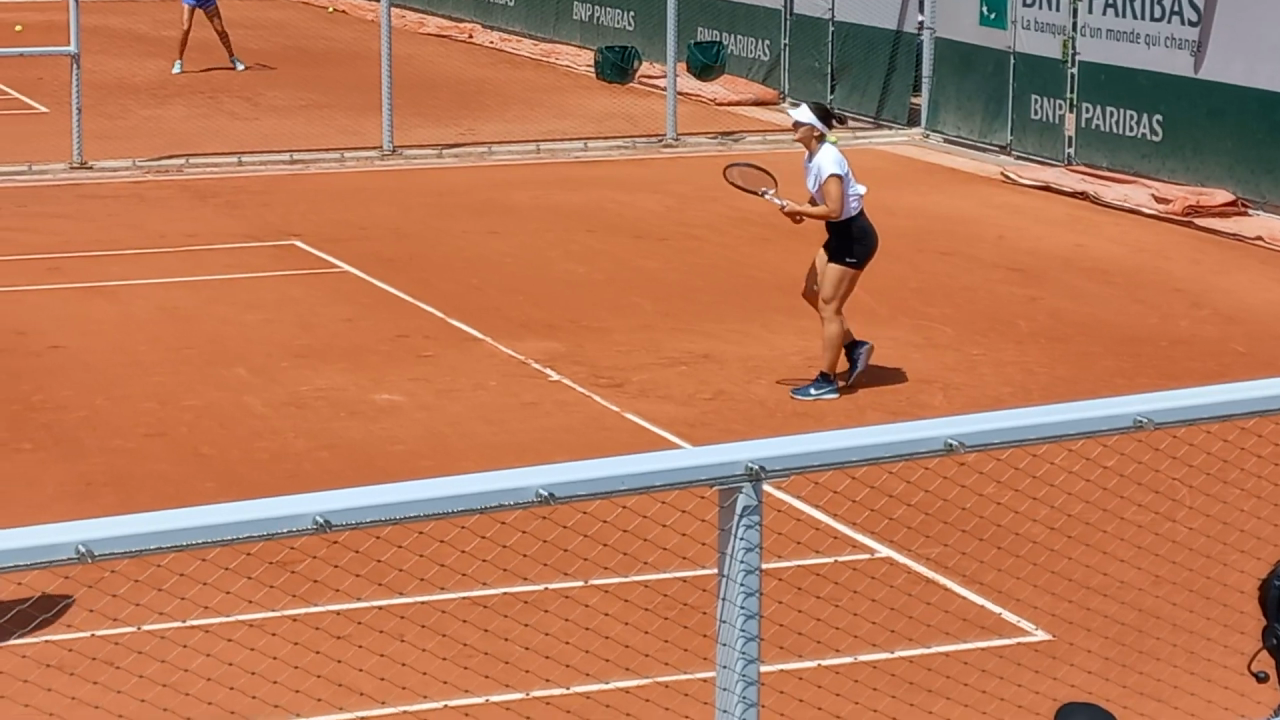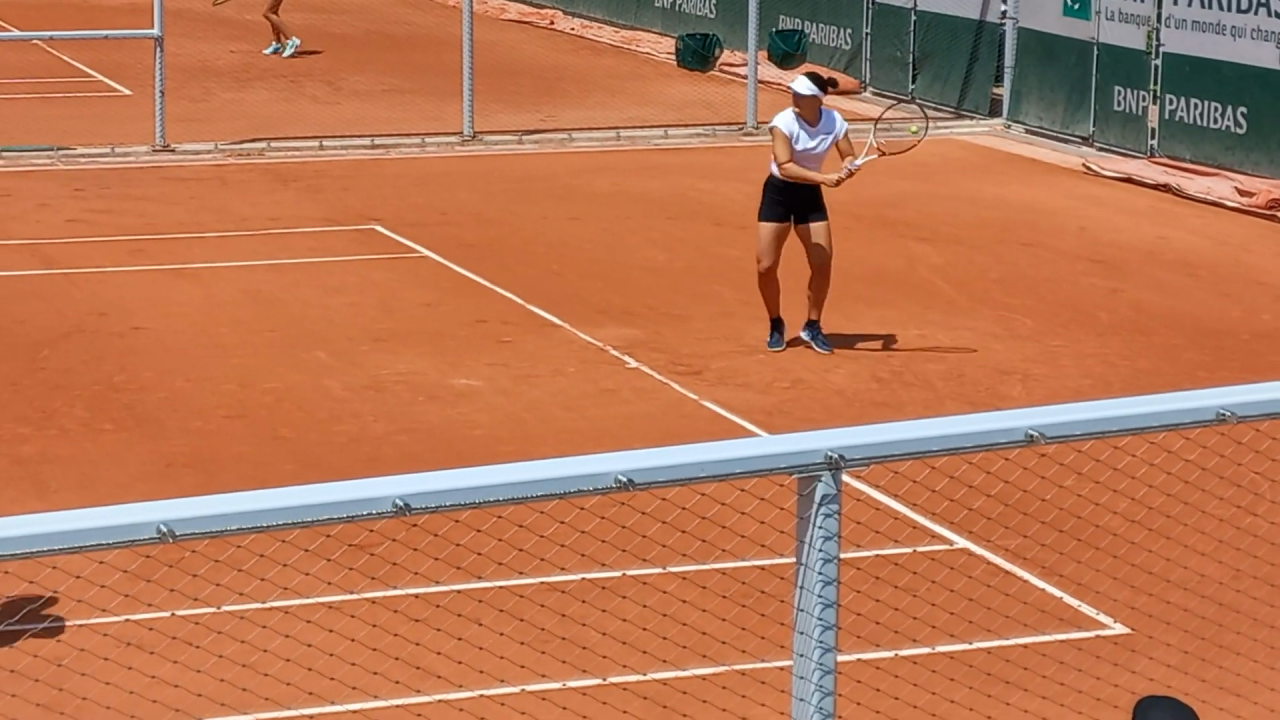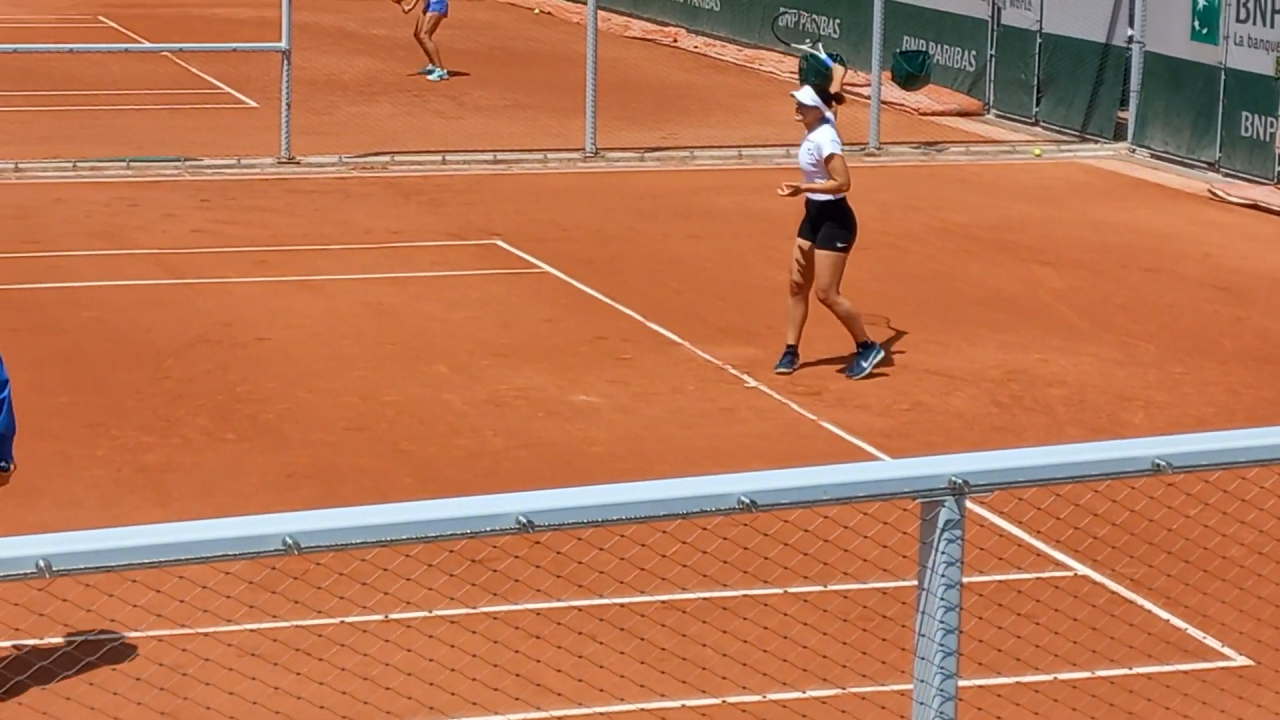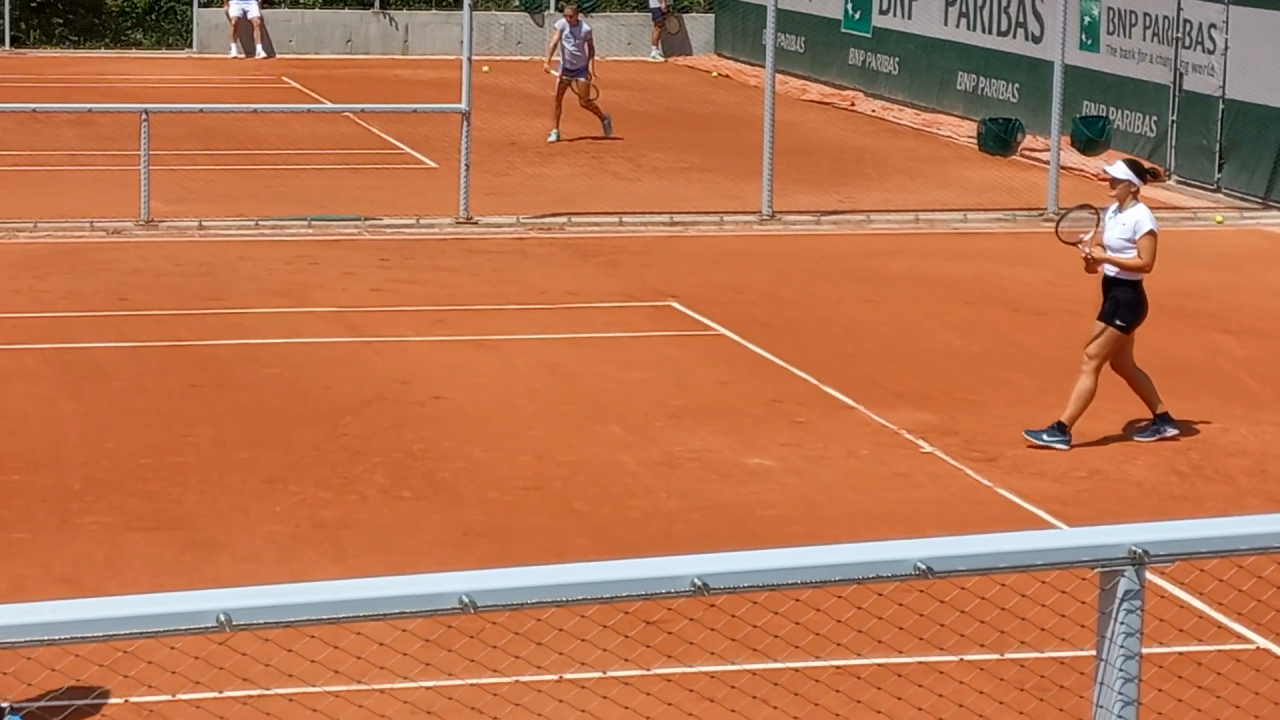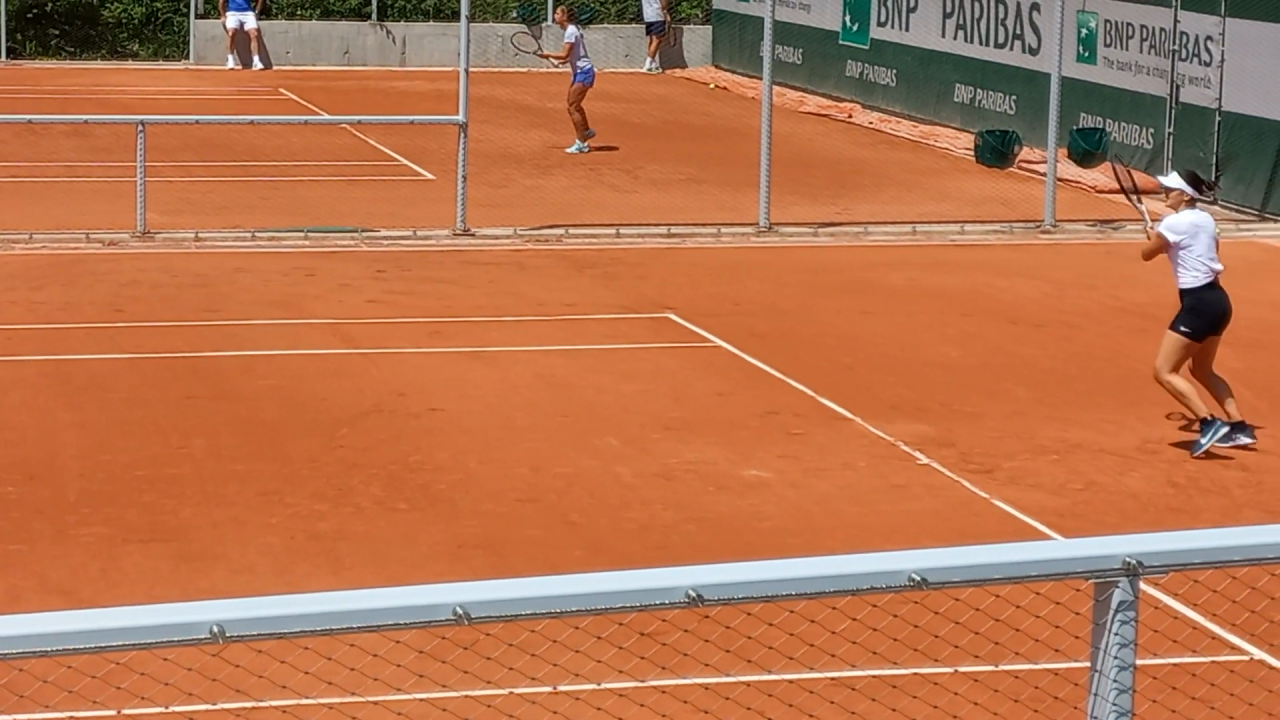
dt=1s
person 1, frame 1
left shoulder: (828, 161)
right shoulder: (811, 156)
left elbow: (833, 210)
left wrist: (799, 210)
right wrist: (799, 209)
left hip: (854, 238)
right hip: (843, 235)
left knee: (827, 306)
right knee: (811, 293)
left ankle: (827, 381)
right ankle: (854, 347)
person 1, frame 2
left shoulder: (834, 121)
right shoulder: (783, 122)
left elbow: (850, 157)
right elbow: (785, 167)
left wrist: (847, 169)
right wrist: (823, 178)
left hip: (810, 196)
right hip: (778, 192)
left knee: (821, 264)
right knee: (766, 267)
left ankle: (813, 327)
right ankle: (776, 324)
person 1, frame 3
left shoulder: (824, 139)
right shoulder: (823, 120)
left elbow: (843, 183)
right elbow: (832, 99)
left wrist: (804, 188)
right wrist: (837, 78)
left hip: (834, 219)
right hip: (814, 215)
left knee: (826, 294)
right knee: (797, 285)
left ankle: (867, 347)
right ankle: (792, 351)
person 1, frame 4
left shoulder: (1142, 218)
right shoulder: (1113, 212)
left elbow: (1146, 263)
right elbow: (1105, 250)
left wrist: (1107, 258)
right wrist: (1093, 258)
left hip: (1126, 299)
right hip: (1115, 295)
left knee: (1089, 363)
right knee: (1122, 364)
left ankle: (1061, 431)
right ankle: (1164, 420)
person 1, frame 5
left shoulder: (1173, 223)
right shoulder: (1205, 219)
left elbow: (1147, 254)
left wrist: (1152, 237)
left hip: (1198, 306)
right hip: (1216, 301)
left knee: (1164, 372)
right knee: (1200, 370)
left ankle: (1209, 422)
right ankle: (1238, 428)
